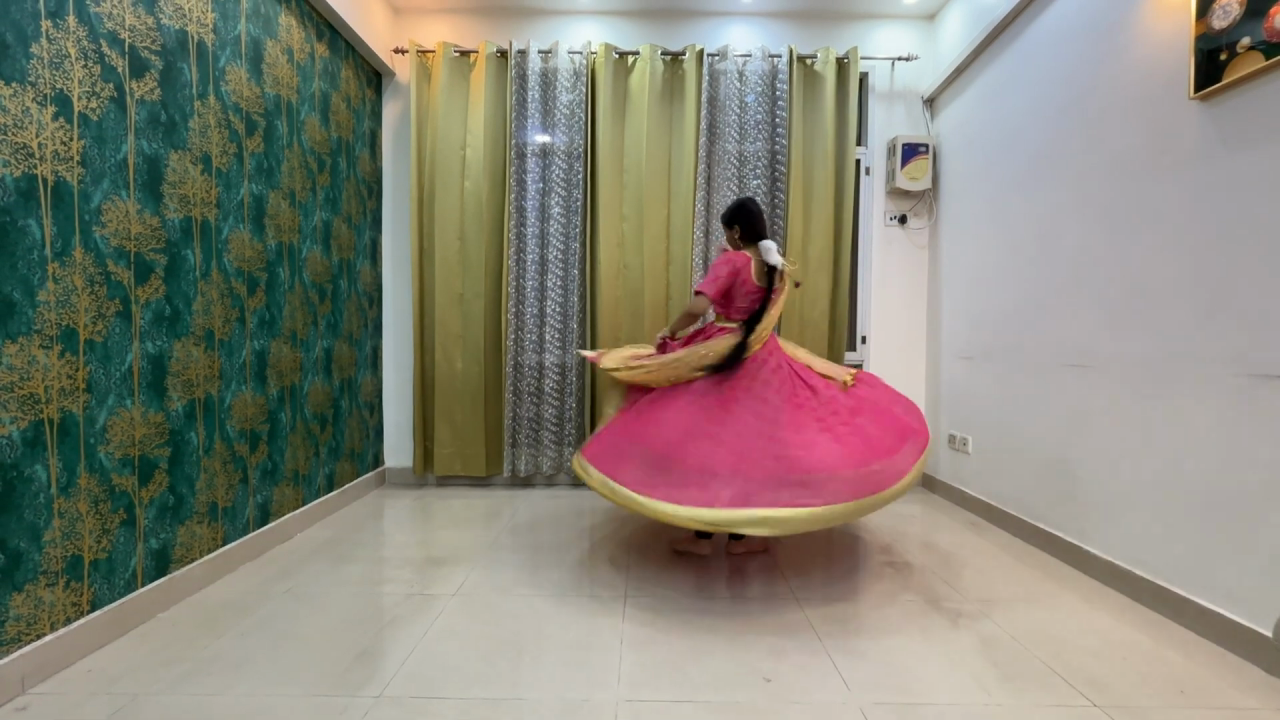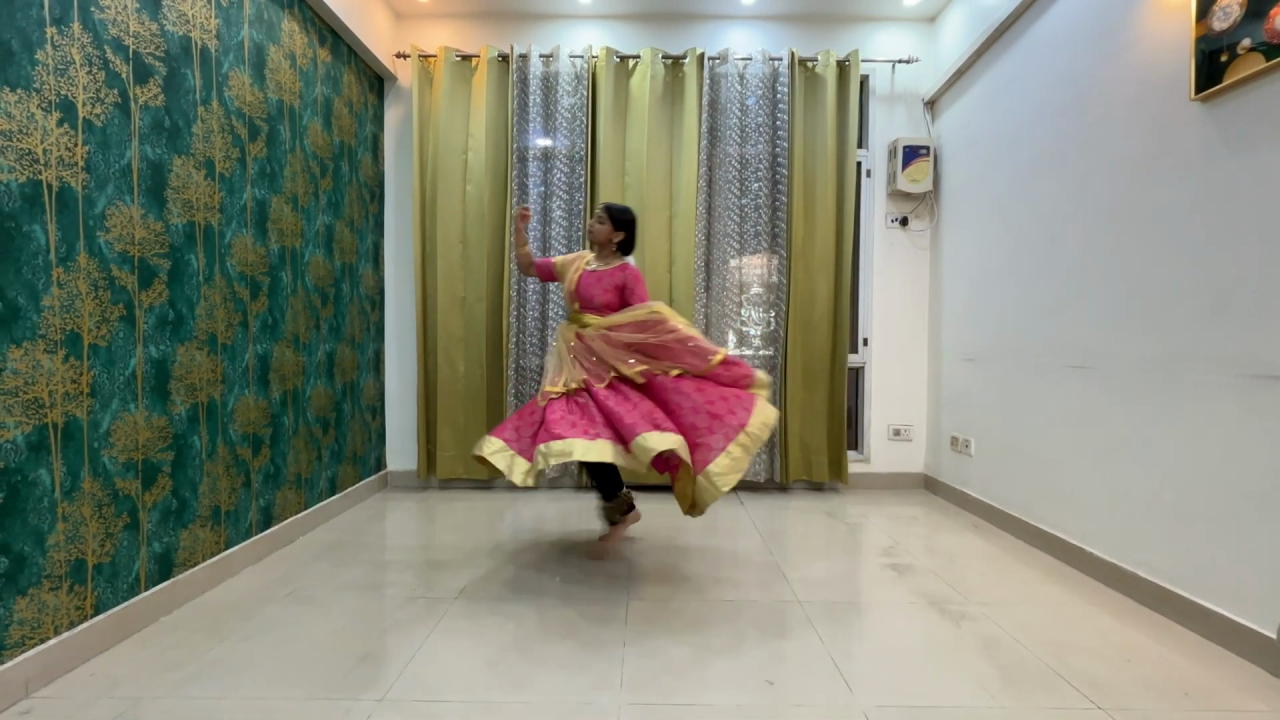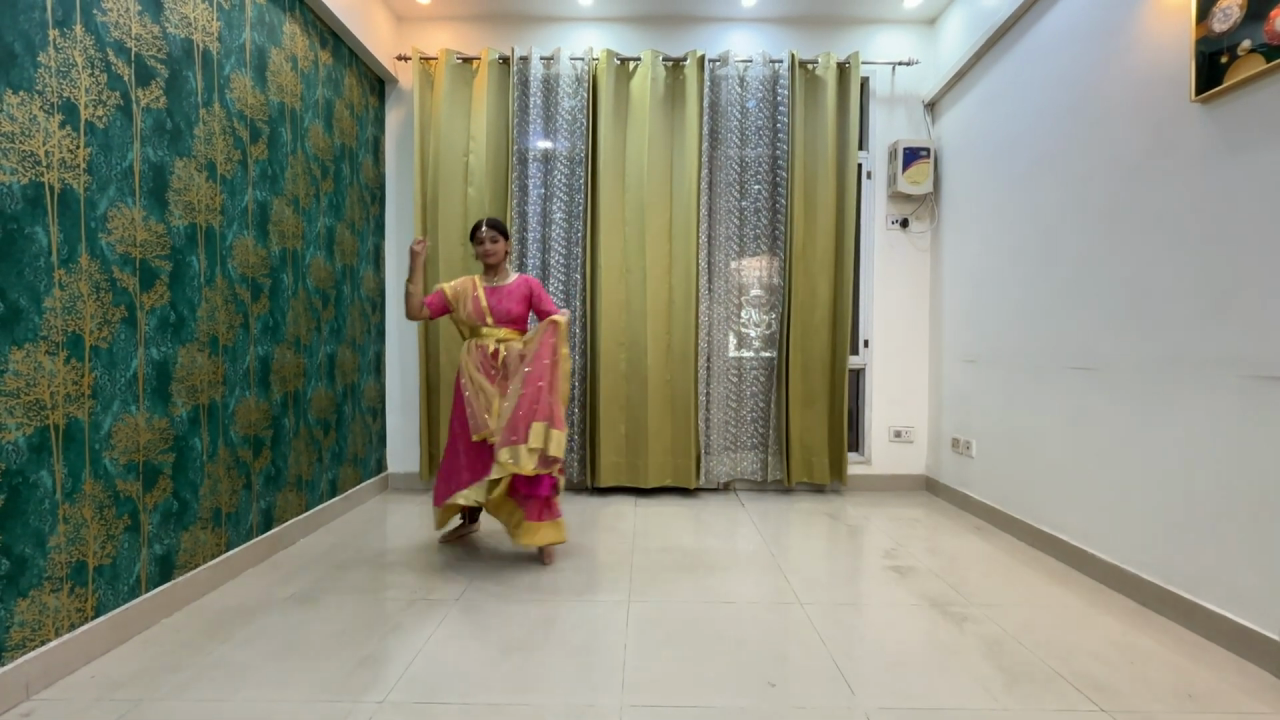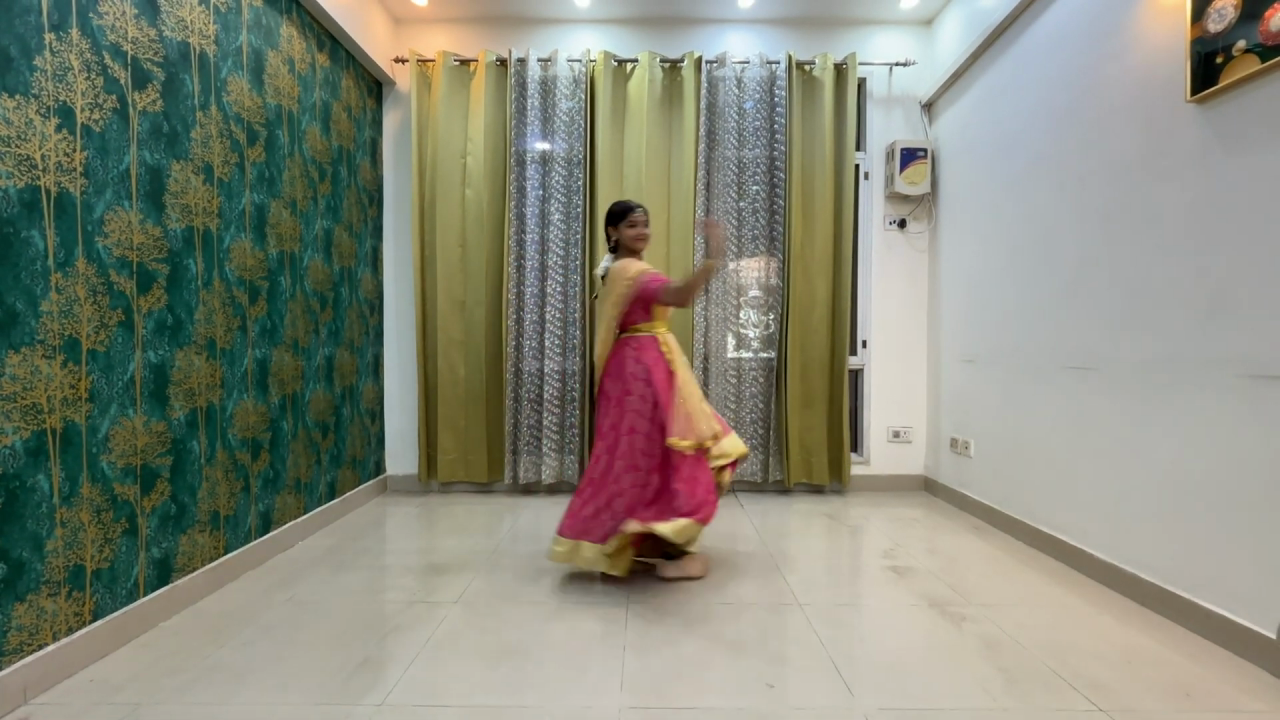
dt=1s
person 1, frame 1
left shoulder: (728, 261)
right shoulder: (778, 266)
left elbow: (697, 307)
left wrist: (672, 331)
left hip: (724, 353)
right hip: (763, 357)
left knee: (705, 441)
right knee: (752, 441)
left ankle: (705, 534)
right ankle: (743, 532)
person 1, frame 2
left shoulder: (627, 275)
right shoulder: (575, 263)
left elbow: (647, 321)
right elbow: (527, 266)
right wrist: (520, 231)
left hip: (605, 359)
right hip: (574, 356)
left knee: (585, 435)
right knee: (584, 434)
left ankle: (616, 515)
right ankle: (624, 510)
person 1, frame 3
left shoulder: (527, 285)
right shoulder: (460, 288)
left elbow: (554, 320)
right elbow: (414, 312)
left wrist: (559, 322)
right wrist: (416, 265)
left hip: (516, 372)
right hip: (477, 372)
left knee: (521, 446)
right knee: (478, 445)
left ankle: (537, 533)
right ankle: (469, 518)
person 1, frame 4
left shoulder: (610, 274)
right shoulder: (634, 273)
right elbow: (679, 297)
right wrist: (712, 256)
left hip: (630, 364)
right hip: (644, 366)
left knee: (632, 456)
right knee: (666, 454)
right ankle: (672, 555)
